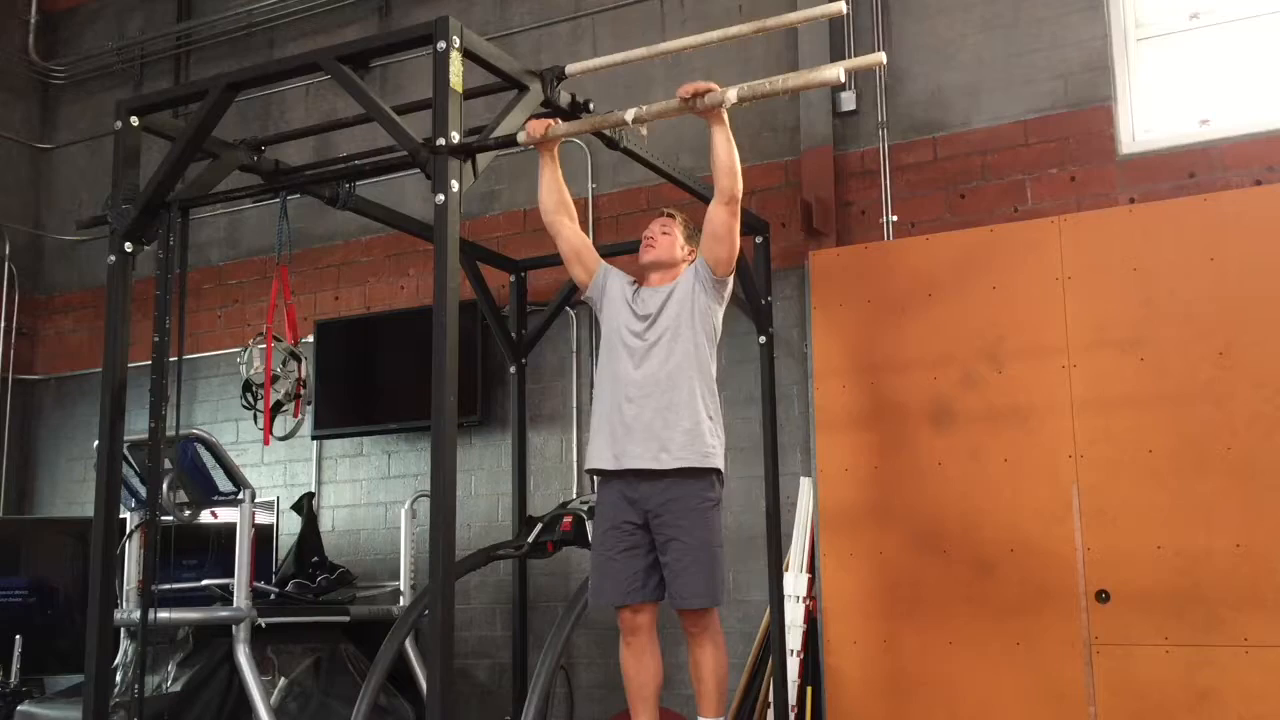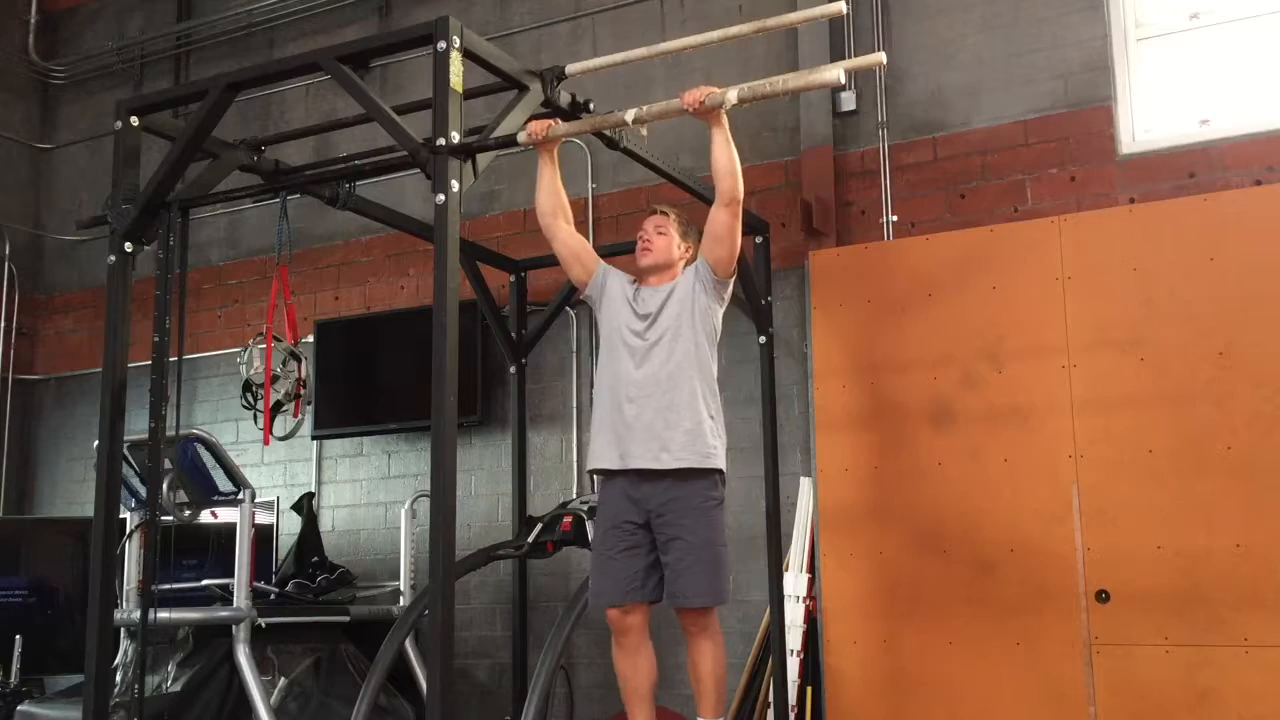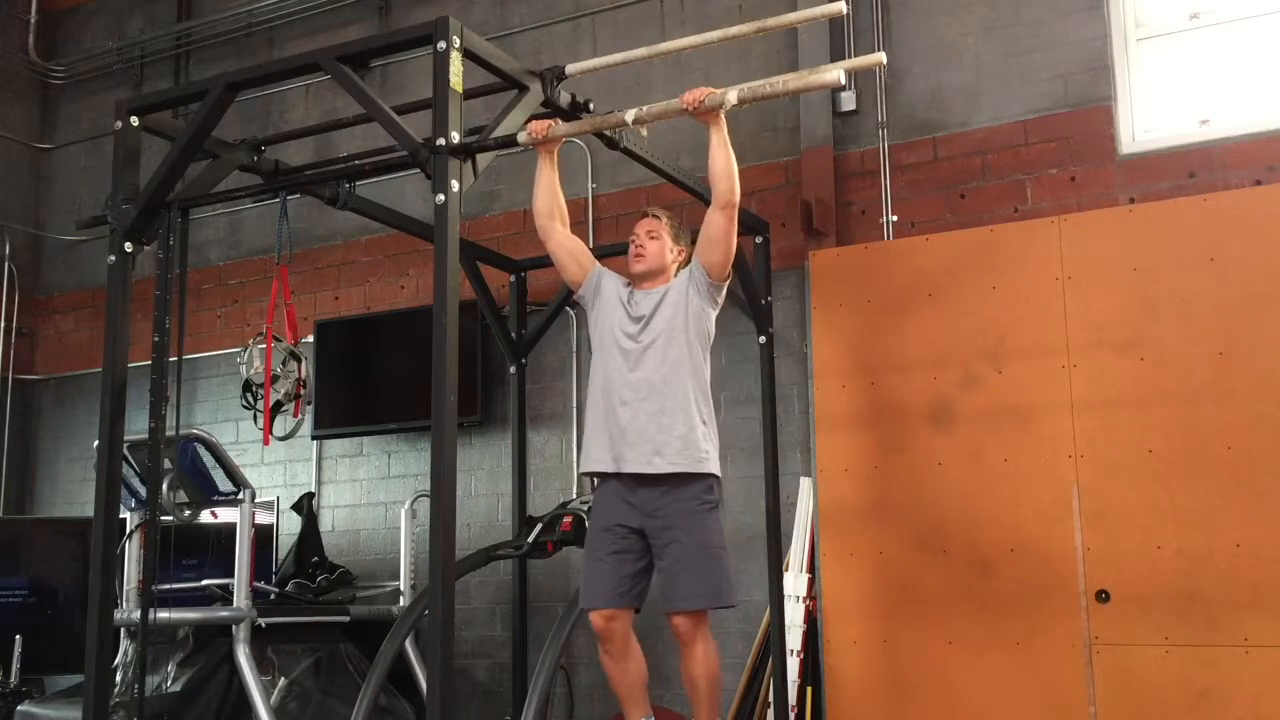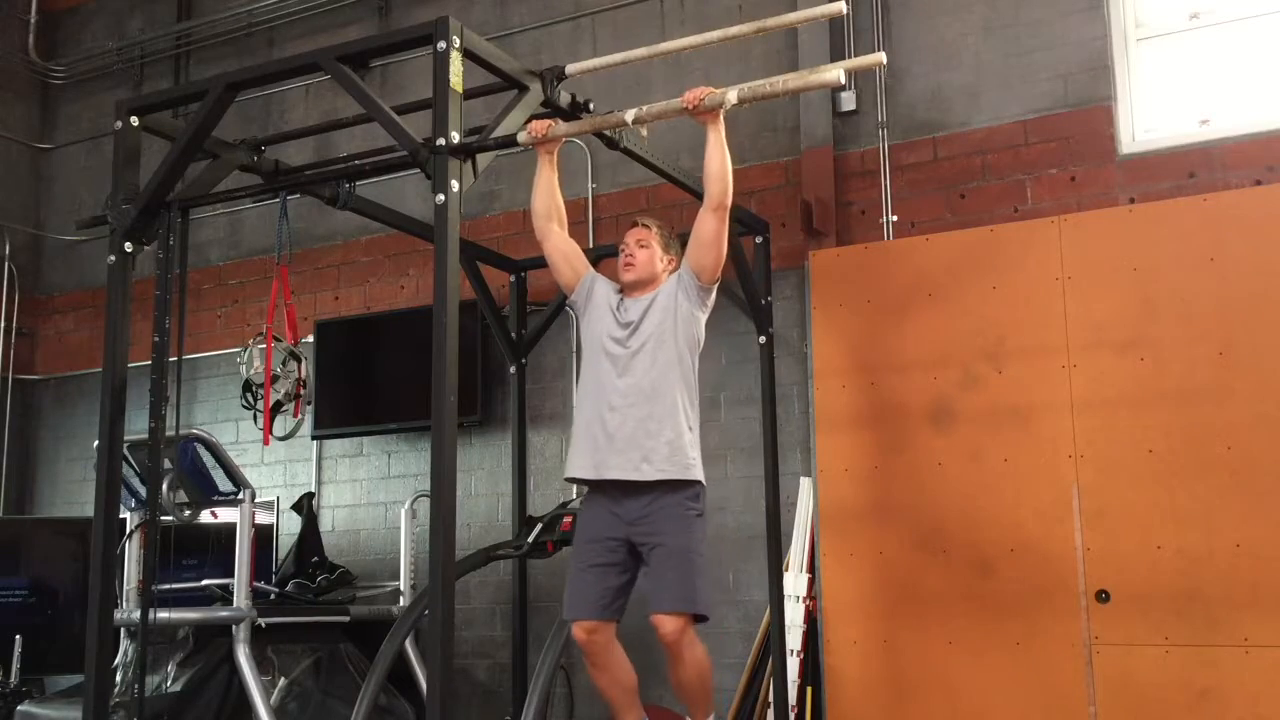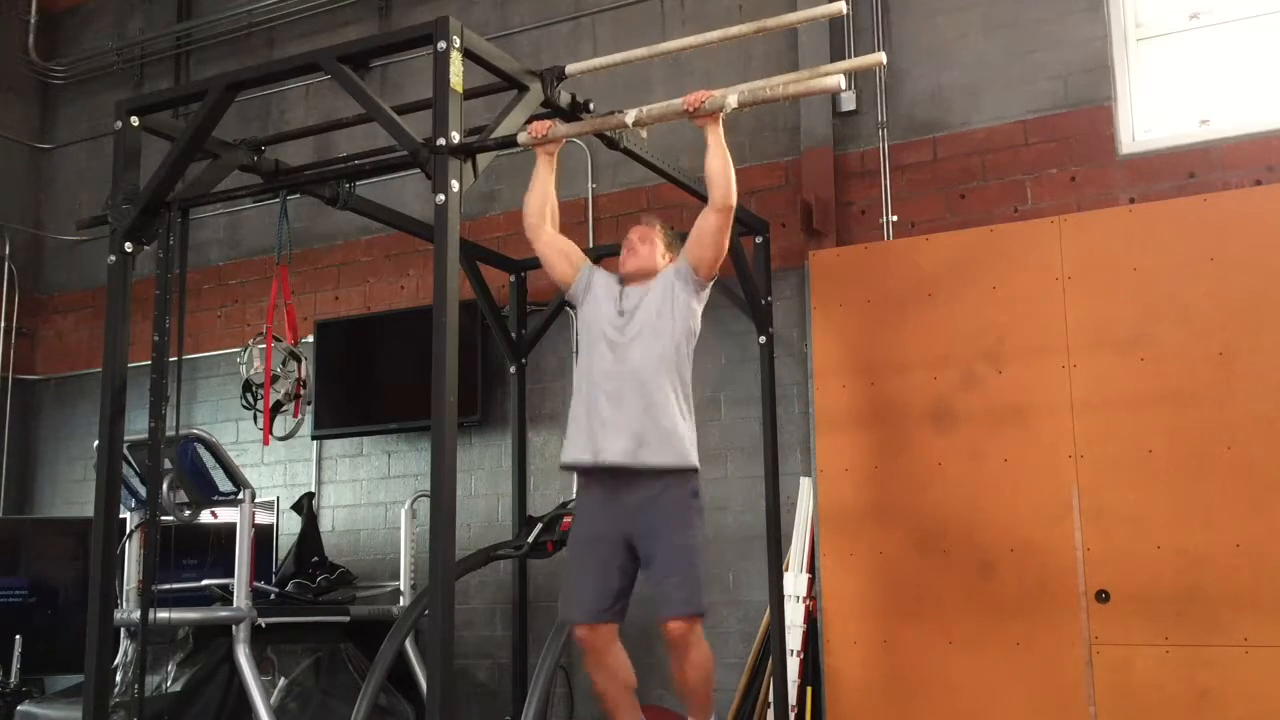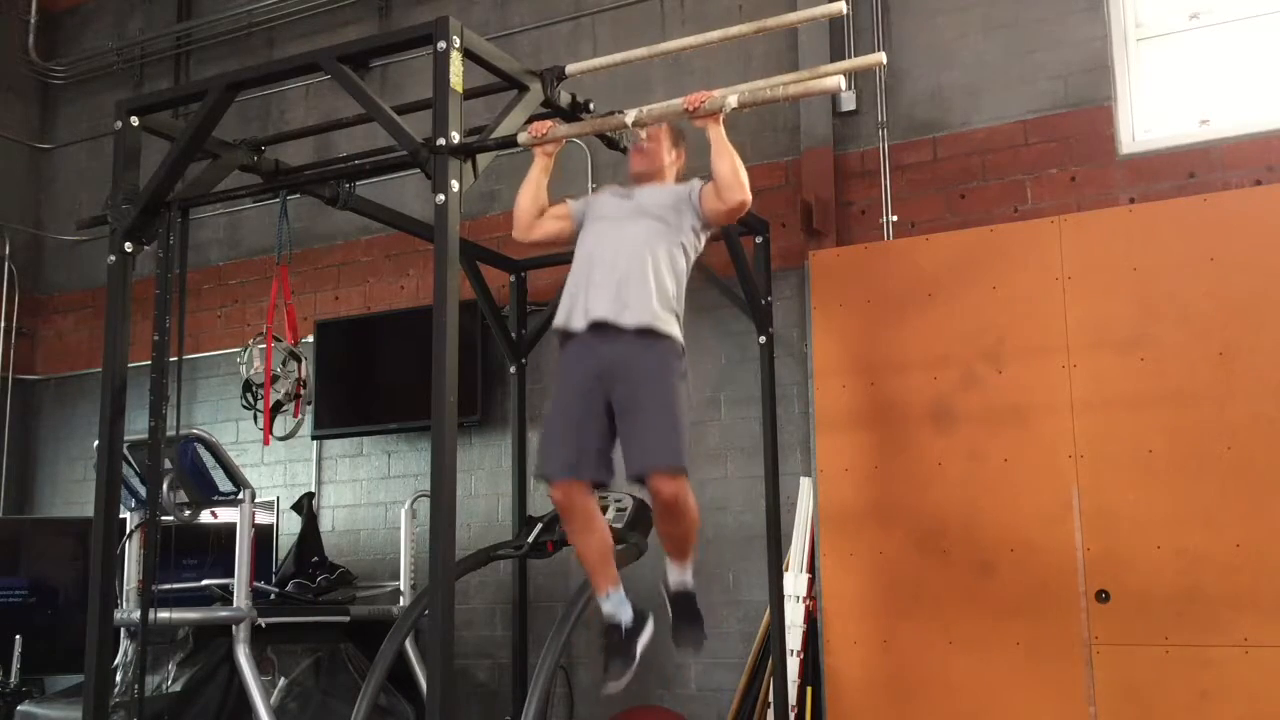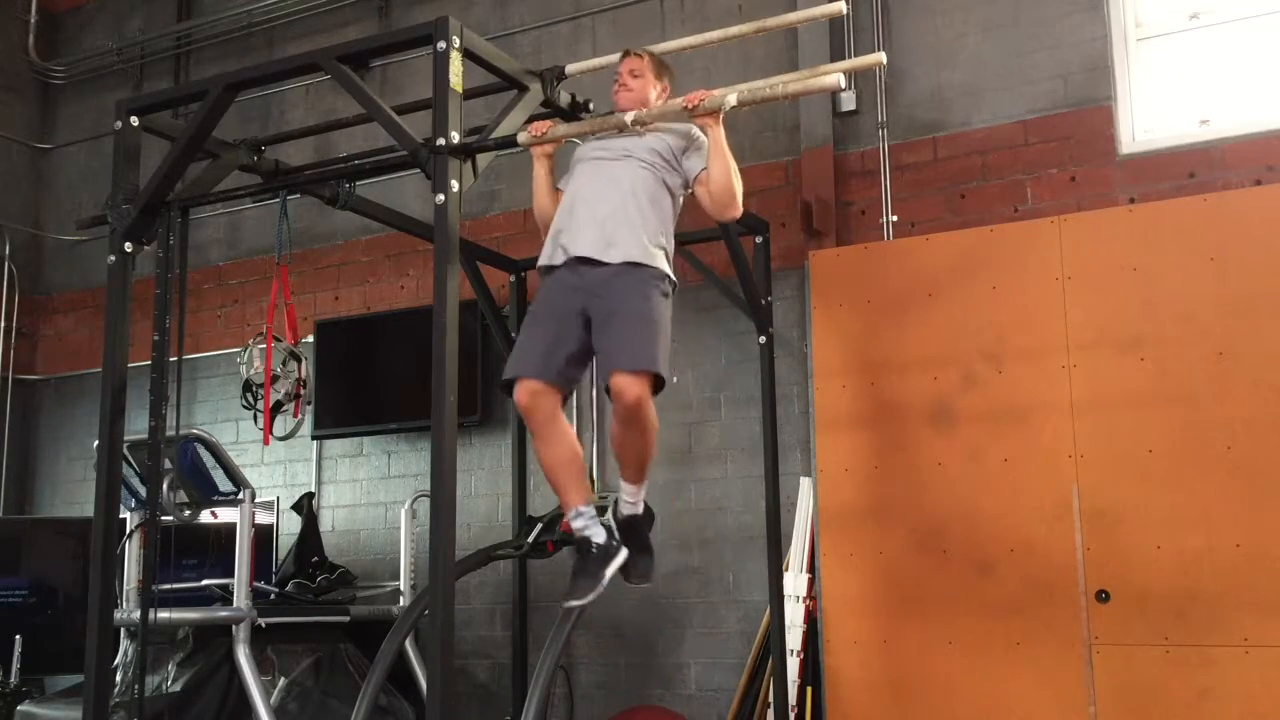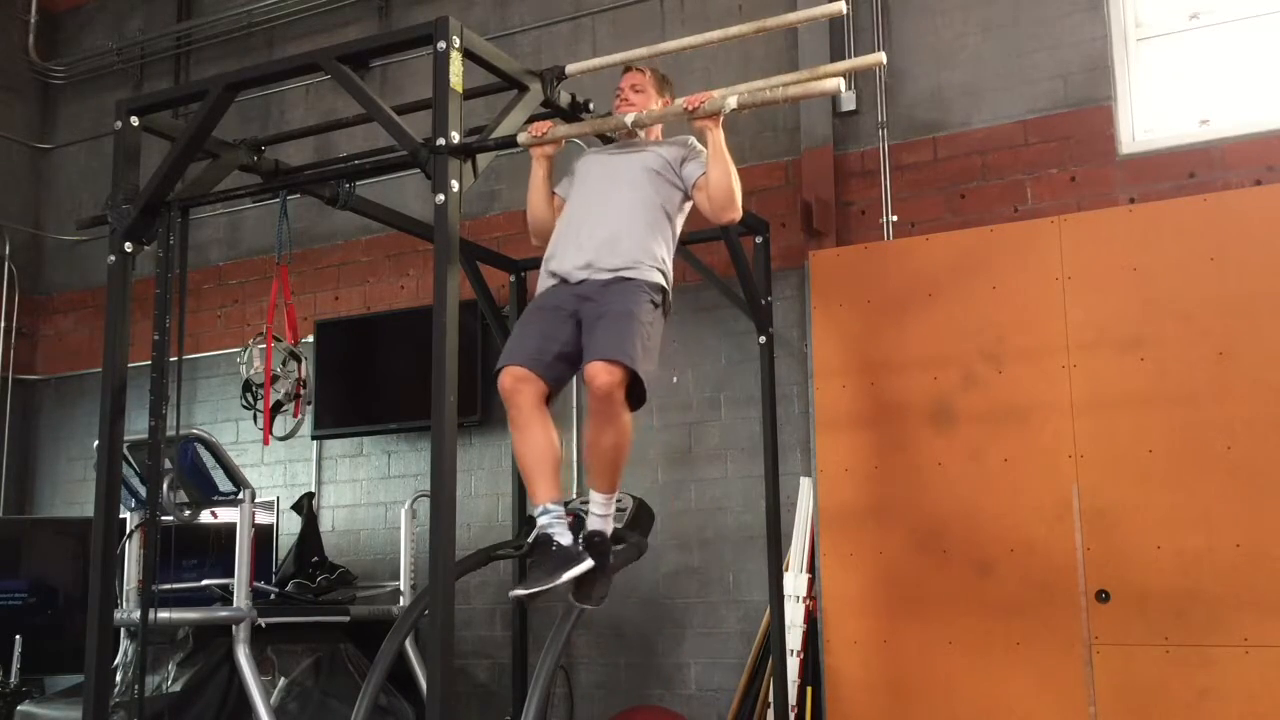
dt=0.3s
person 1, frame 1
left shoulder: (703, 288)
right shoulder: (612, 293)
left elbow: (728, 198)
right elbow: (561, 223)
left wrist: (715, 118)
right wrist: (548, 154)
left hip: (685, 473)
right hip: (619, 476)
left knee: (698, 617)
right knee: (634, 618)
person 1, frame 2
left shoulder: (703, 287)
right shoulder: (610, 292)
left elbow: (729, 199)
right elbow: (556, 224)
left wrist: (716, 121)
right wrist: (547, 154)
left hip: (688, 473)
right hip: (621, 477)
left knee: (697, 617)
right knee: (625, 619)
person 1, frame 3
left shoulder: (696, 291)
right shoulder: (602, 294)
left elbow: (726, 205)
right elbow: (551, 225)
left wrist: (714, 124)
right wrist: (546, 155)
left hip: (683, 481)
right hip: (617, 483)
left knee: (687, 623)
right knee: (607, 621)
person 1, frame 4
left shoulder: (684, 298)
right shoulder: (593, 300)
left elbow: (717, 206)
right elbow: (549, 227)
left wrist: (713, 124)
right wrist: (546, 156)
left hip: (669, 489)
right hip: (603, 494)
left knee: (673, 626)
right knee: (589, 630)
person 1, frame 5
left shoulder: (682, 286)
right shoulder: (593, 290)
left elbow: (722, 203)
right elbow: (539, 229)
left wrist: (712, 128)
right wrist: (546, 156)
left hip: (664, 476)
right hip: (598, 482)
left knee: (679, 625)
right knee: (592, 629)
person 1, frame 6
left shoulder: (687, 200)
right shoulder: (599, 203)
left elbow: (736, 197)
right elbow: (524, 228)
left wrist: (713, 127)
right wrist: (544, 157)
left hip: (647, 344)
right hip: (581, 347)
left knee: (667, 484)
right knee: (567, 488)
left ankle: (680, 586)
right ankle: (621, 616)
person 1, frame 7
left shoulder: (681, 138)
right shoulder: (587, 147)
left elbow: (727, 207)
right elbow: (550, 223)
left wrist: (713, 128)
right wrist: (541, 160)
left hip: (635, 271)
right hip: (565, 273)
left knee: (629, 390)
right knee: (532, 393)
left ankle: (630, 516)
right ankle: (592, 533)
person 1, frame 8
left shoulder: (680, 151)
right shoulder: (588, 159)
left elbow: (727, 210)
right elbow: (541, 231)
left wrist: (712, 133)
right wrist: (540, 160)
left hip: (630, 282)
right hip: (561, 285)
left knee: (605, 380)
right knee: (517, 382)
left ankle: (600, 530)
right ankle: (555, 533)
